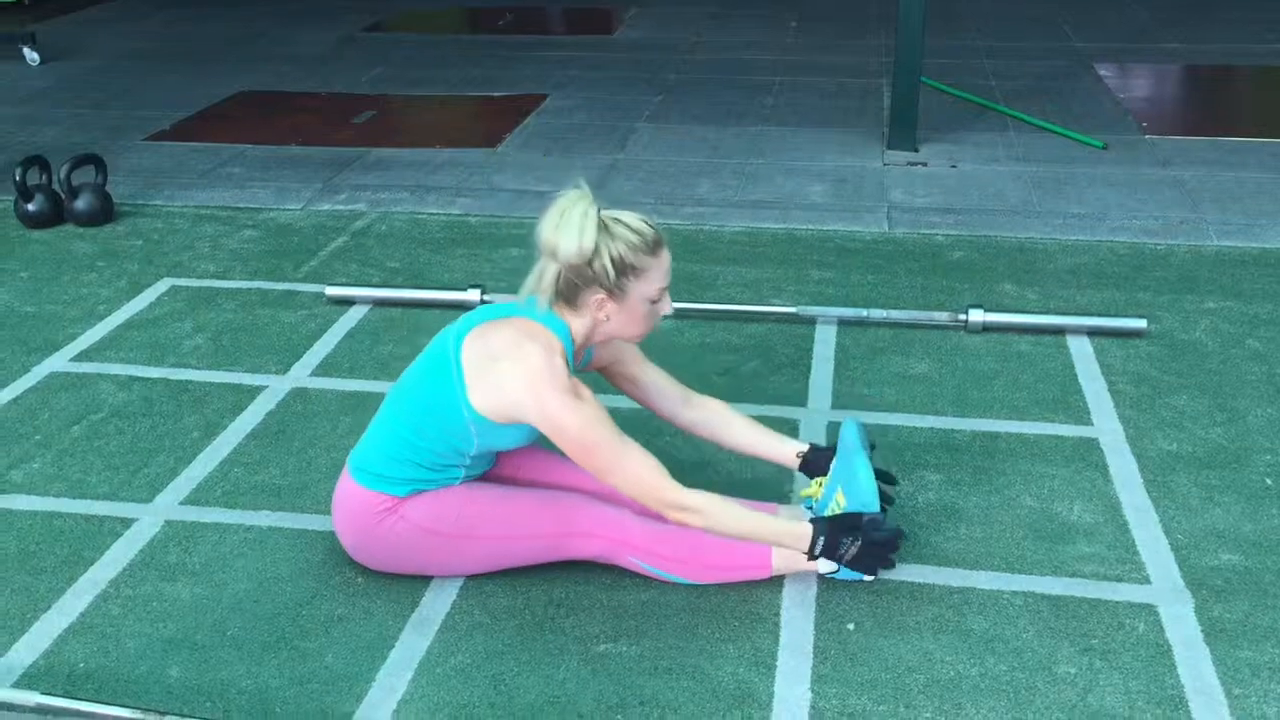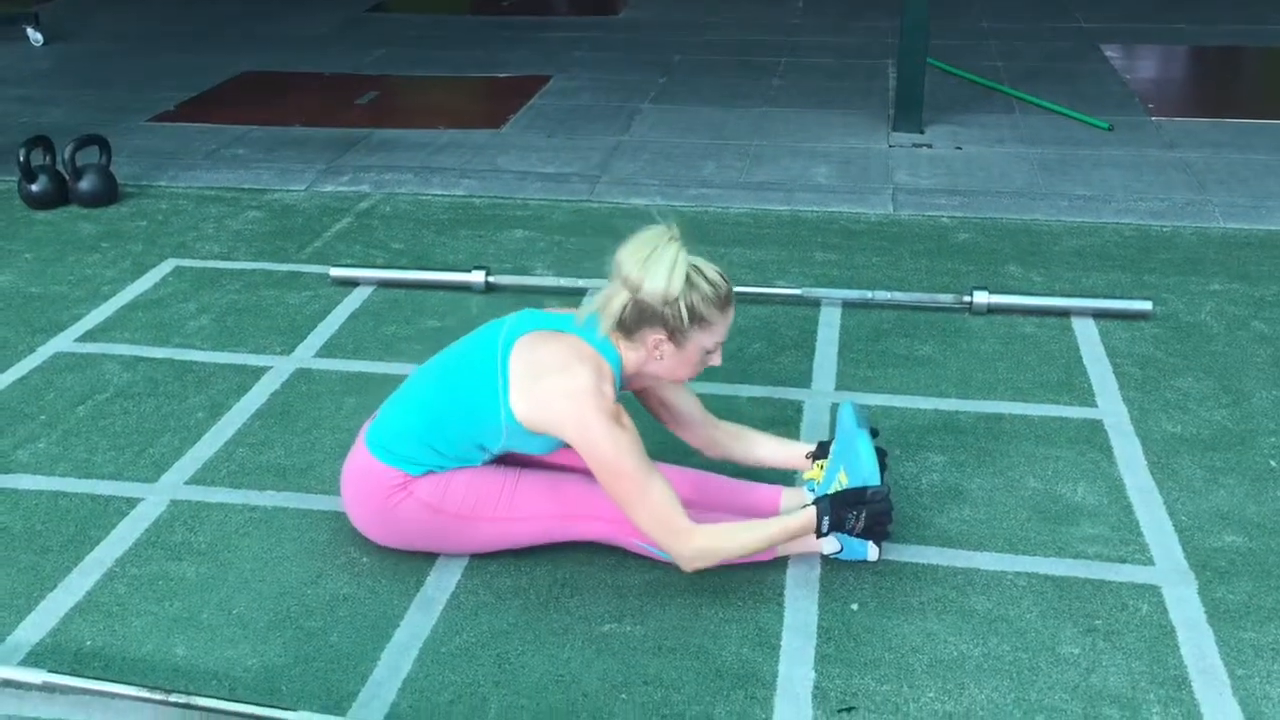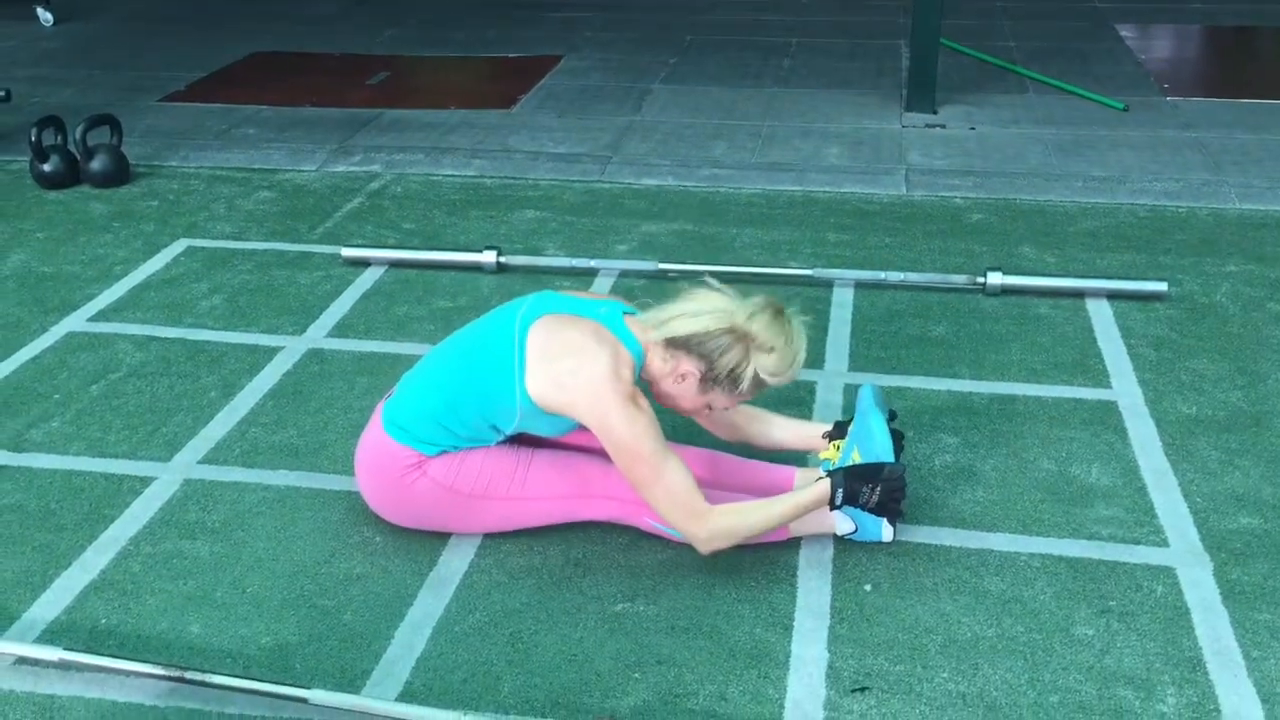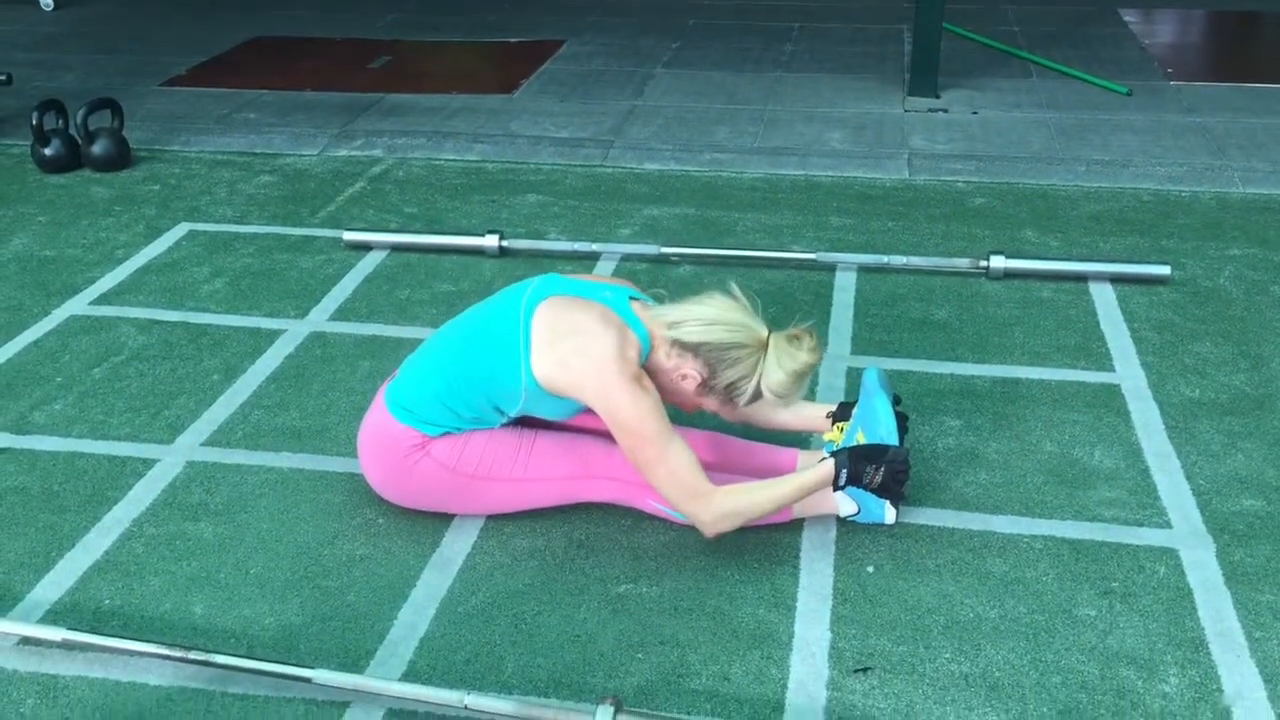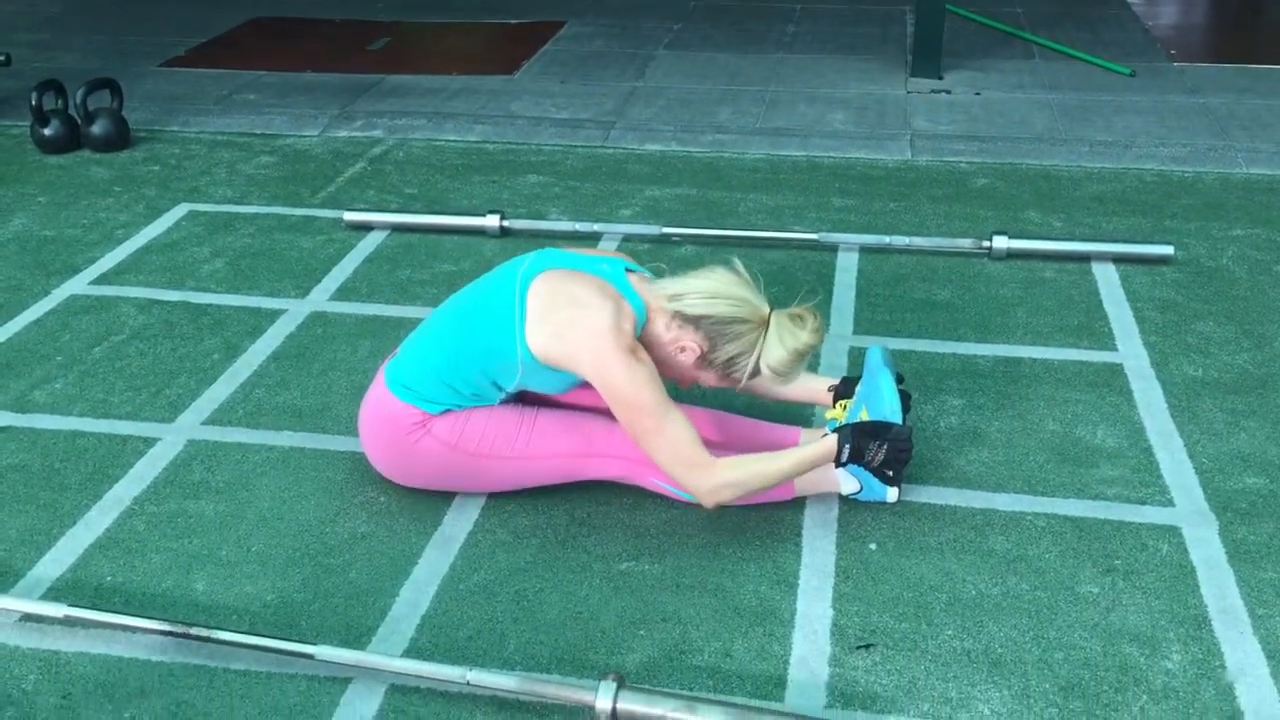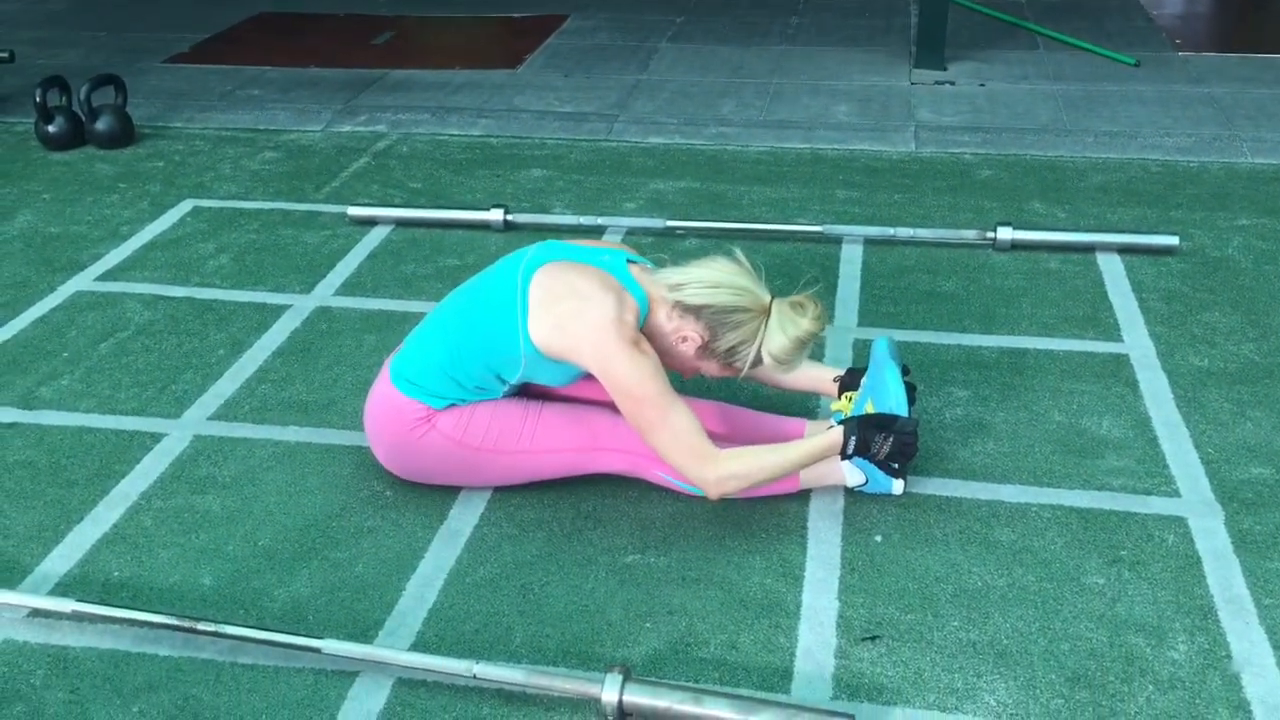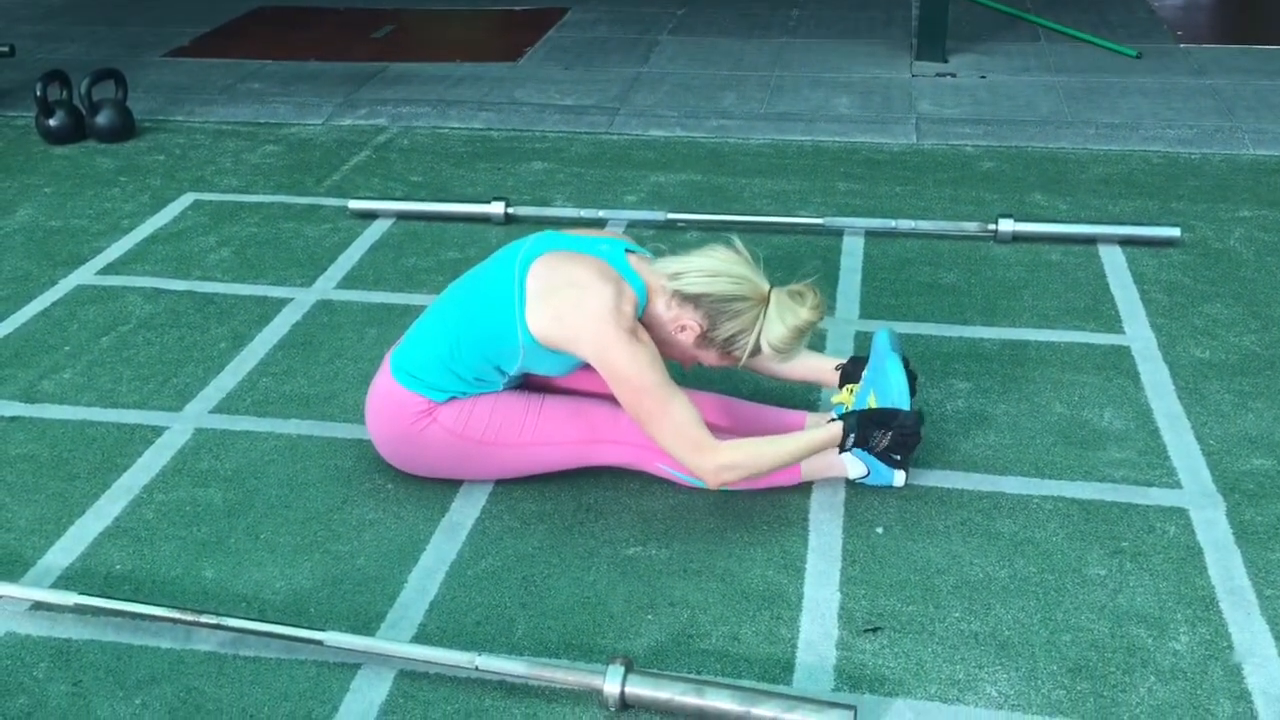
dt=0.7s
person 1, frame 1
left shoulder: (579, 327)
right shoulder: (540, 375)
left elbow: (690, 407)
right elbow: (675, 504)
left wrist: (805, 457)
right wrist: (813, 539)
right hip: (386, 514)
left knee: (617, 492)
right knee: (599, 527)
left ankle: (804, 515)
right ankle: (816, 559)
person 1, frame 2
left shoulder: (610, 340)
right shoulder: (587, 395)
left elbow: (712, 435)
right elbow: (687, 547)
left wrist: (813, 455)
right wrist: (819, 520)
left hip: (423, 440)
right hip: (392, 489)
left knee: (634, 479)
right knee: (605, 511)
left ankle: (809, 493)
person 1, frame 3
left shoulder: (631, 328)
right shoulder: (607, 385)
left elbow: (732, 424)
right elbow: (703, 530)
left wrist: (829, 436)
right wrist: (830, 492)
left hip: (431, 419)
right hip: (406, 469)
left knee: (651, 462)
right knee: (617, 491)
person 1, frame 4
left shoulder: (636, 312)
right shoulder: (616, 371)
left elbow: (733, 404)
right elbow: (709, 512)
left wrist: (832, 416)
right wrist: (835, 469)
left hip: (435, 399)
right hip: (409, 448)
left knee: (657, 445)
right knee: (620, 472)
person 1, frame 5
left shoulder: (631, 285)
right shoulder: (610, 345)
left elbow: (731, 367)
right elbow: (706, 483)
left wrist: (833, 391)
right wrist: (837, 449)
left hip: (437, 376)
right hip: (410, 427)
left knee: (657, 419)
right knee: (620, 451)
left ankle: (819, 439)
person 1, frame 6
left shoulder: (634, 276)
right shoulder: (613, 336)
left elbow: (740, 355)
right elbow: (711, 474)
left wrist: (839, 382)
right wrist: (844, 441)
left hip: (444, 370)
right hip: (414, 422)
left knee: (658, 412)
right knee: (624, 443)
left ankle: (828, 434)
person 1, frame 7
left shoulder: (632, 266)
right shoulder: (610, 326)
left elbow: (738, 345)
right elbow: (710, 463)
left wrist: (839, 372)
right wrist: (843, 434)
left hip: (444, 365)
right hip: (417, 418)
left knee: (661, 403)
right knee: (624, 435)
left ankle: (831, 420)
